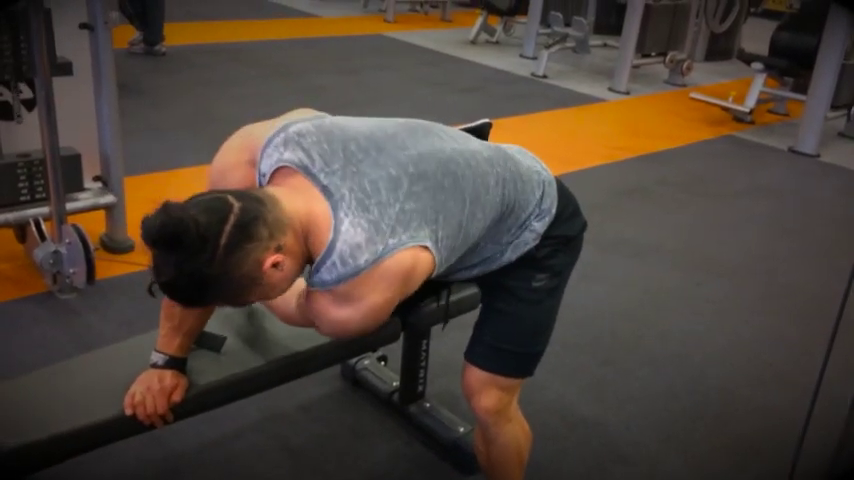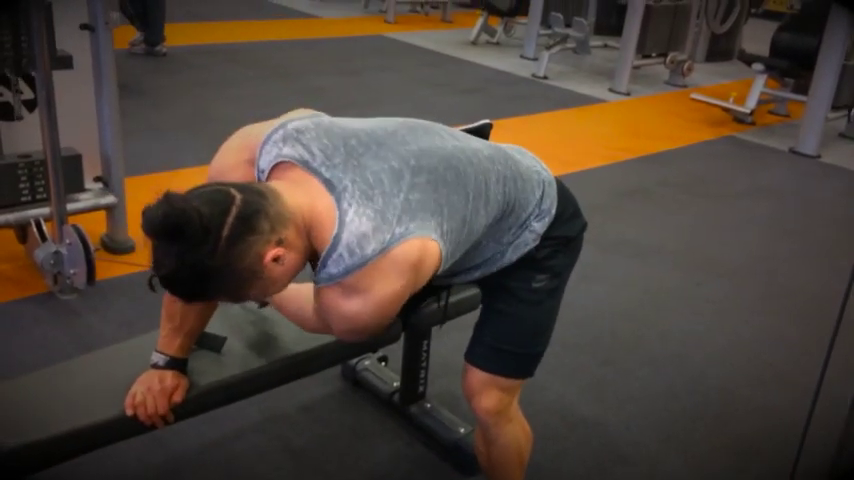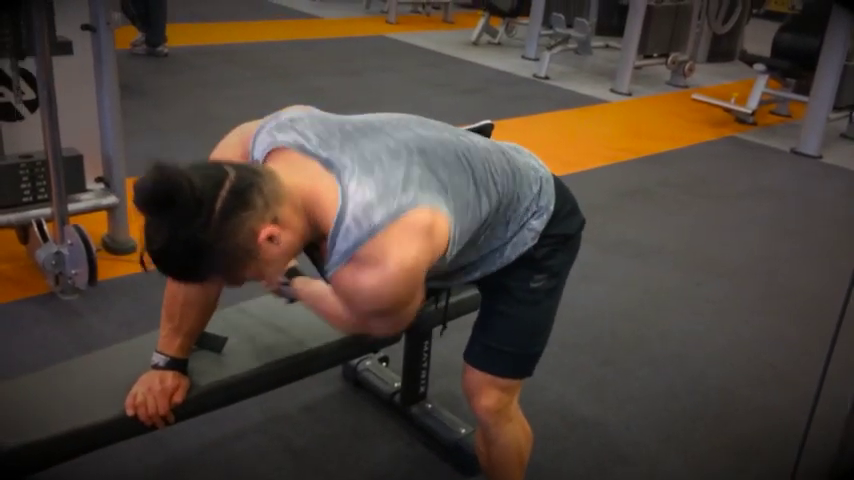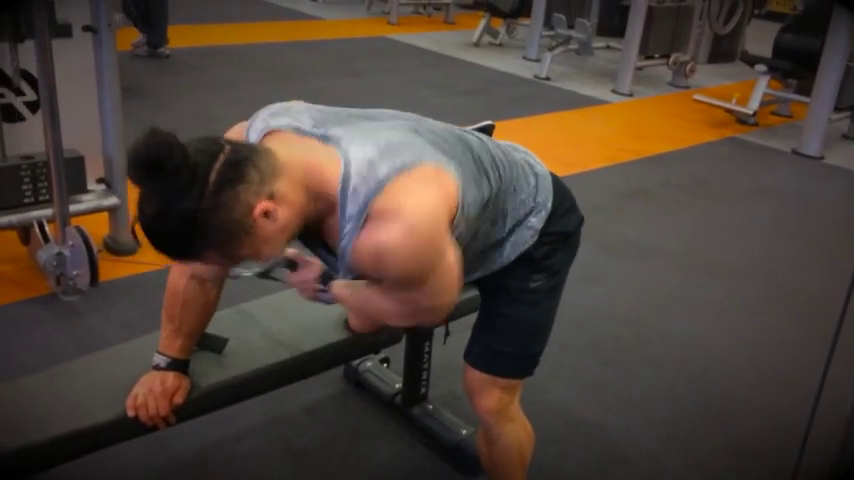
dt=0.1s
person 1, frame 1
left shoulder: (359, 292)
right shoulder: (246, 156)
left elbow: (308, 310)
right elbow: (198, 261)
left wrist: (259, 296)
right wrist: (167, 360)
left hip: (533, 228)
right hip: (458, 197)
left knee: (488, 400)
person 1, frame 2
left shoulder: (368, 287)
right shoulder: (246, 156)
left elbow: (327, 319)
right elbow: (199, 260)
left wrist: (266, 295)
right wrist: (168, 360)
left hip: (533, 228)
right hip: (458, 195)
left knee: (488, 401)
person 1, frame 3
left shoulder: (383, 262)
right shoulder: (245, 152)
left elbow: (385, 321)
right elbow: (198, 270)
left wrist: (293, 287)
right wrist: (169, 361)
left hip: (531, 227)
right hip: (461, 200)
left knee: (488, 400)
right knee: (358, 324)
person 1, frame 4
left shoulder: (395, 229)
right shoulder: (246, 144)
left elbow: (428, 310)
right elbow: (199, 270)
left wrist: (329, 286)
right wrist: (170, 361)
left hip: (529, 225)
right hip: (463, 202)
left knee: (490, 400)
right knee: (361, 325)
